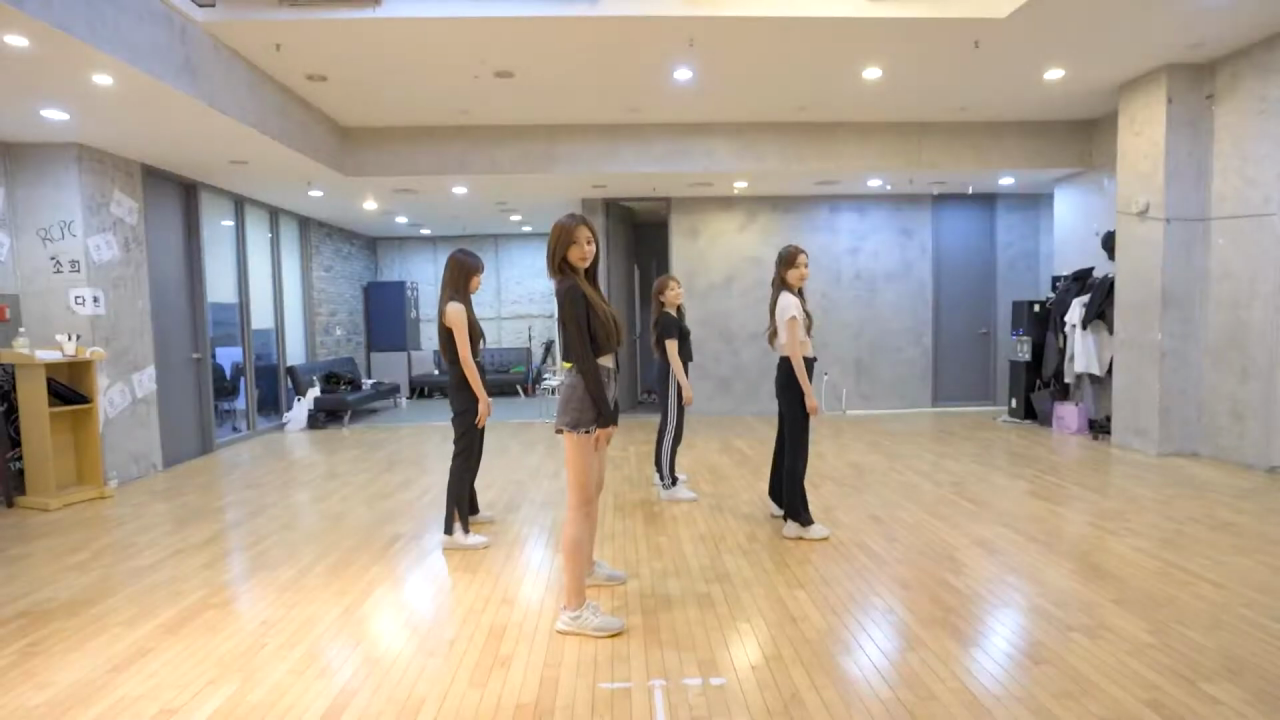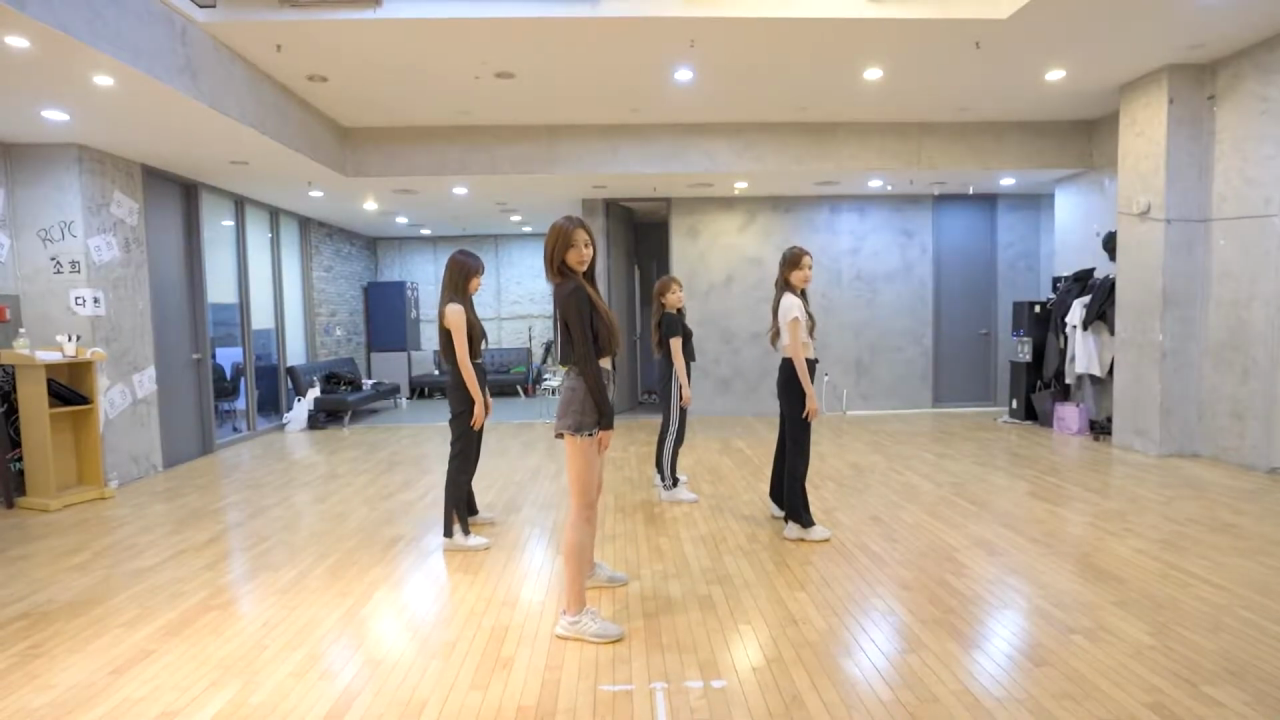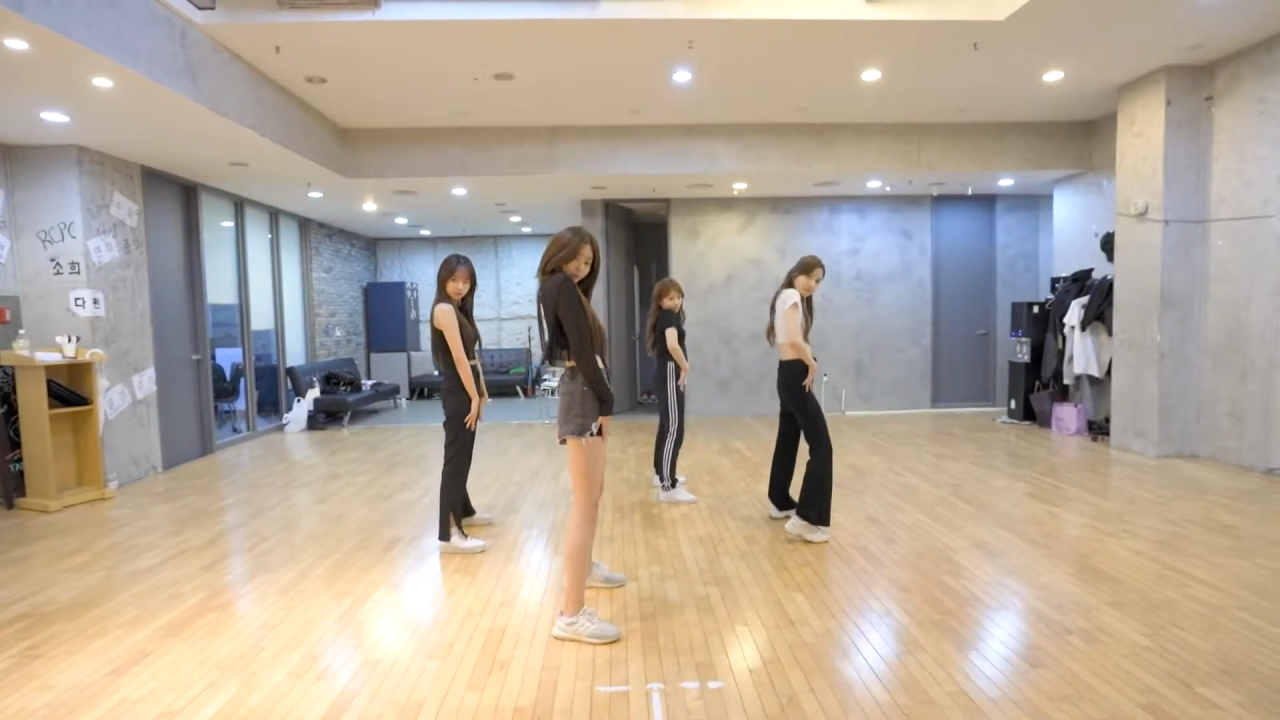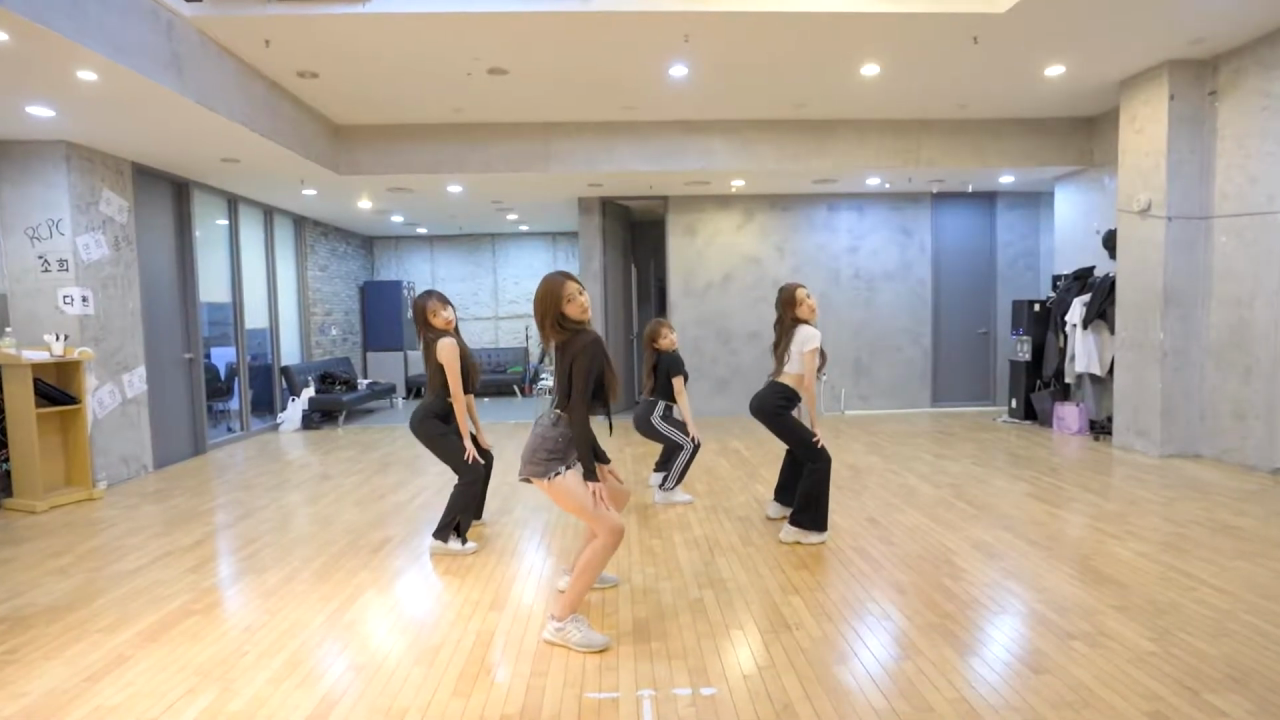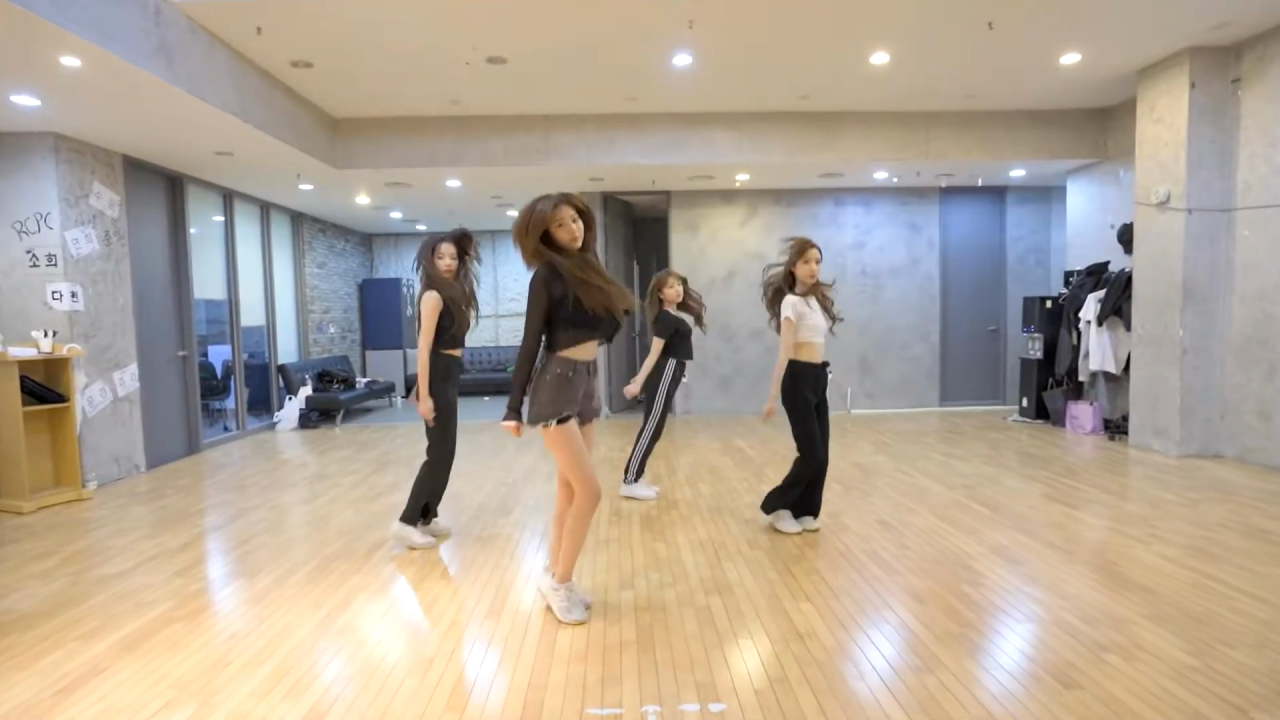
dt=1s
person 1, frame 1
left shoulder: (585, 286)
right shoulder: (570, 290)
right elbow: (582, 356)
left wrist: (607, 411)
right wrist: (602, 414)
left hip: (597, 395)
right hip: (583, 399)
left knee: (593, 492)
right knee: (580, 501)
left ankle: (587, 566)
right ankle: (574, 609)
person 1, frame 2
left shoulder: (578, 288)
right shoulder: (573, 291)
right elbow: (585, 358)
left wrist: (603, 412)
right wrist: (605, 416)
left hip: (590, 397)
right hip: (583, 401)
left knee: (593, 492)
right knee: (582, 504)
left ankle: (587, 567)
right ankle: (573, 614)
person 1, frame 3
left shoulder: (565, 289)
right shoulder: (560, 286)
right elbow: (582, 350)
left wrist: (601, 400)
right wrist: (606, 401)
left hip: (585, 395)
right hip: (583, 398)
left knee: (593, 492)
right knee: (585, 506)
left ankle: (583, 568)
right ankle: (571, 615)
person 1, frame 4
left shoulder: (570, 341)
right shoulder: (588, 343)
right elbow: (578, 411)
left wrist: (599, 460)
right wrist: (590, 474)
left hip: (558, 445)
right hip: (549, 453)
left knee: (617, 495)
right knee: (611, 528)
left ankle: (576, 572)
right ankle: (562, 621)
person 1, frame 5
left shoulder: (589, 267)
right shoulder: (549, 274)
right elbow: (531, 342)
right wrist: (514, 407)
left hip: (586, 384)
right hip: (555, 388)
left knee: (571, 489)
right knee: (588, 491)
left ankle: (559, 580)
right ankle: (557, 582)
person 2, frame 1
left shoulder: (461, 306)
right shoulder: (455, 307)
right elbow: (465, 359)
left wrist: (482, 396)
right wrist: (482, 398)
left hip: (468, 388)
right hip: (465, 389)
left knee: (471, 452)
right knee: (464, 454)
left ankle: (468, 509)
right ankle: (454, 530)
person 2, frame 2
left shoulder: (463, 308)
right shoulder: (455, 309)
right elbow: (463, 359)
left wrist: (485, 394)
right wrist: (477, 400)
left hip: (471, 388)
right hip: (464, 391)
left knee: (470, 455)
right knee: (461, 458)
left ankle: (468, 510)
right ankle: (454, 532)
person 2, frame 3
left shoulder: (459, 309)
right shoulder: (443, 309)
right elbow: (458, 357)
left wrist: (482, 391)
right wrist: (474, 398)
left hip: (468, 387)
right hip: (458, 390)
left knee: (463, 455)
right knee: (456, 459)
left ankle: (464, 511)
right ankle: (450, 535)
person 2, frame 4
left shoulder: (452, 340)
right shoulder: (447, 343)
left elbow: (467, 391)
right elbow: (457, 394)
left wrist: (478, 432)
right wrist: (466, 437)
left hip: (441, 418)
right hip: (429, 421)
left knee: (484, 457)
right knee: (472, 471)
left ankle: (470, 514)
right ankle: (444, 538)
person 2, frame 5
left shoulder: (454, 291)
right shoulder: (434, 295)
right elbow: (424, 348)
right wrist: (424, 395)
left hip: (447, 375)
right hip: (438, 377)
left knee: (442, 451)
right knee: (440, 454)
left ankle: (424, 518)
right ankle: (406, 523)
person 3, frame 1
left shoulder: (788, 299)
right shoulder: (790, 301)
right elbow: (794, 351)
left wrist: (804, 388)
right wrist: (808, 392)
left hip: (789, 375)
right hip: (793, 376)
left knee: (787, 441)
right knee: (797, 446)
left ankle: (780, 500)
right ankle: (798, 520)
person 3, frame 2
left shoulder: (790, 300)
right shoulder: (793, 302)
right elbow: (796, 352)
left wrist: (806, 389)
right wrist: (810, 393)
left hip: (791, 377)
right hip: (795, 378)
left knee: (788, 442)
right knee: (798, 448)
left ankle: (781, 501)
right ankle: (798, 522)
person 3, frame 3
left shoulder: (787, 298)
right shoulder: (790, 296)
right elbow: (794, 340)
left wrist: (807, 364)
right wrist: (812, 366)
left hip: (789, 375)
right hip: (797, 376)
left knee: (788, 442)
right knee: (821, 447)
left ankle: (780, 502)
right ankle: (807, 519)
person 3, frame 4
left shoulder: (792, 333)
right shoulder: (810, 333)
right elbow: (809, 383)
left wrist: (806, 425)
right wrist: (815, 425)
left hip: (765, 400)
right hip: (774, 405)
left knee: (801, 445)
right knee: (819, 458)
left ankle: (782, 502)
right ankle: (801, 526)
person 3, frame 5
left shoulder: (818, 296)
right shoulder: (792, 302)
right elbow: (784, 352)
right wrist: (773, 396)
left hip: (819, 379)
right hip: (799, 380)
left knee: (818, 455)
right knee: (813, 456)
left ankle: (799, 512)
right ankle: (777, 507)
person 4, frame 1
left shoulder: (675, 316)
right shoulder: (668, 320)
right elbow: (673, 356)
left wrist: (683, 383)
right wrist: (686, 386)
left hip: (672, 377)
right hip: (672, 378)
left knee: (668, 426)
right knee: (672, 429)
left ankle: (662, 472)
right ankle: (668, 486)
person 4, frame 2
left shoulder: (670, 318)
right shoulder: (672, 320)
right elbow: (677, 355)
right wrist: (685, 386)
left hip: (670, 377)
right hip: (674, 379)
left knee: (669, 427)
right knee: (674, 430)
left ankle: (663, 473)
right ankle: (669, 487)
person 4, frame 3
left shoulder: (664, 318)
right shoulder: (668, 316)
right elbow: (672, 344)
left wrist: (680, 368)
right wrist: (684, 367)
left hip: (665, 375)
right hip: (670, 375)
left knee: (667, 427)
right knee: (674, 431)
left ankle: (661, 473)
right ankle: (668, 487)
person 4, frame 4
left shoulder: (661, 359)
right shoulder: (673, 359)
left elbow: (672, 393)
right elbow: (680, 394)
left wrist: (686, 423)
right wrist: (690, 424)
left hip: (647, 414)
right hip: (652, 417)
left knee: (679, 436)
right knee: (690, 442)
left ankle: (659, 473)
right ankle: (666, 490)
person 4, frame 5
left shoulder: (676, 316)
right shoulder: (667, 318)
right elbow: (655, 352)
right wrist: (638, 382)
left hip: (669, 374)
right hip: (664, 375)
left knee: (654, 428)
right knee: (652, 428)
left ankle: (634, 479)
right ankle: (629, 483)
